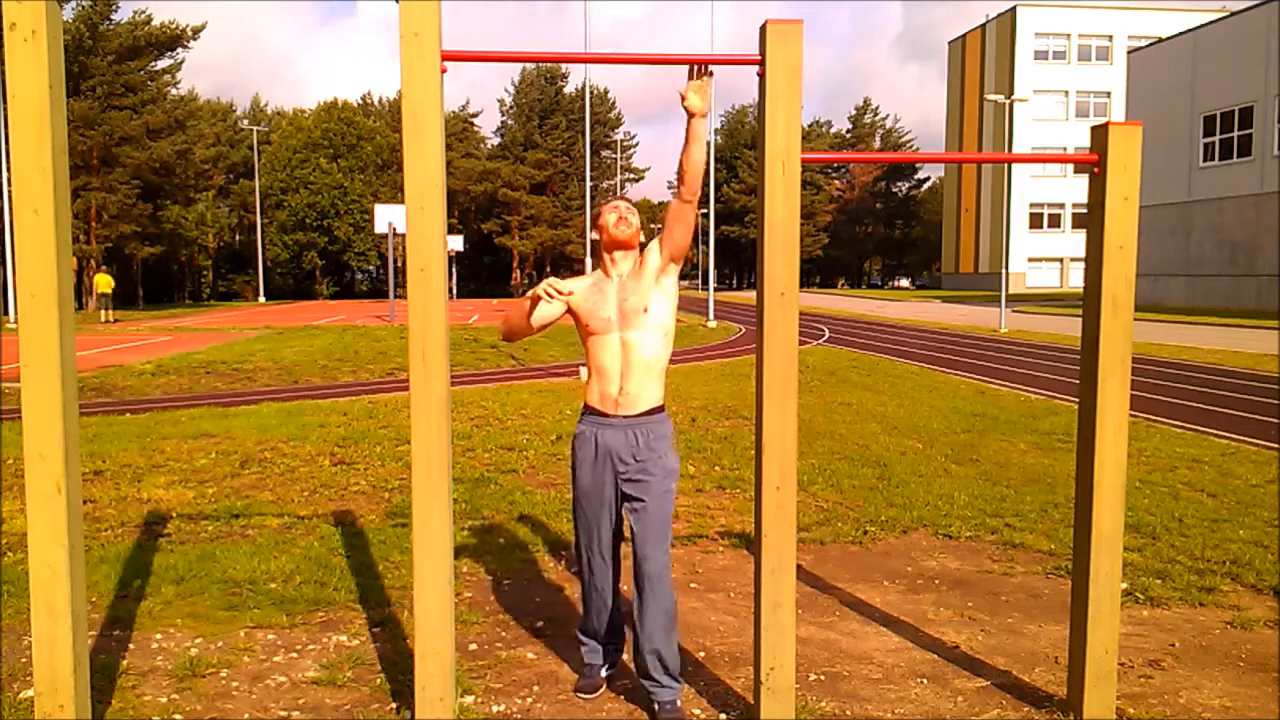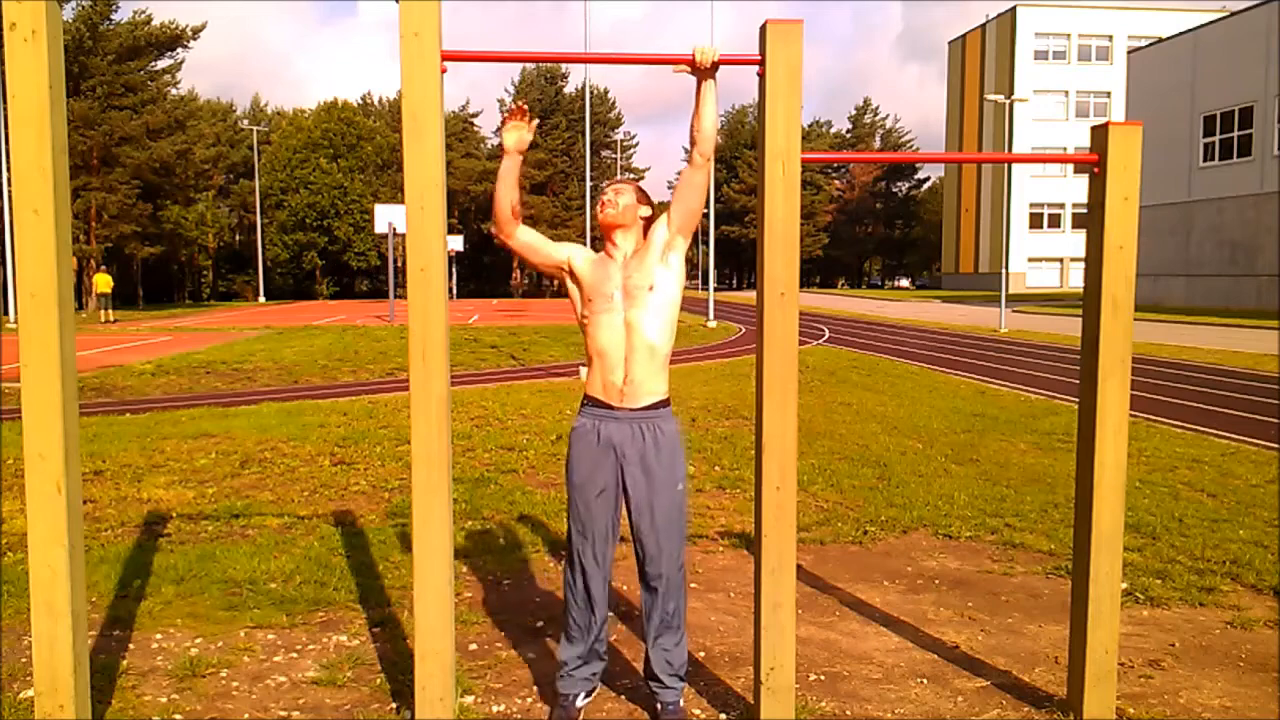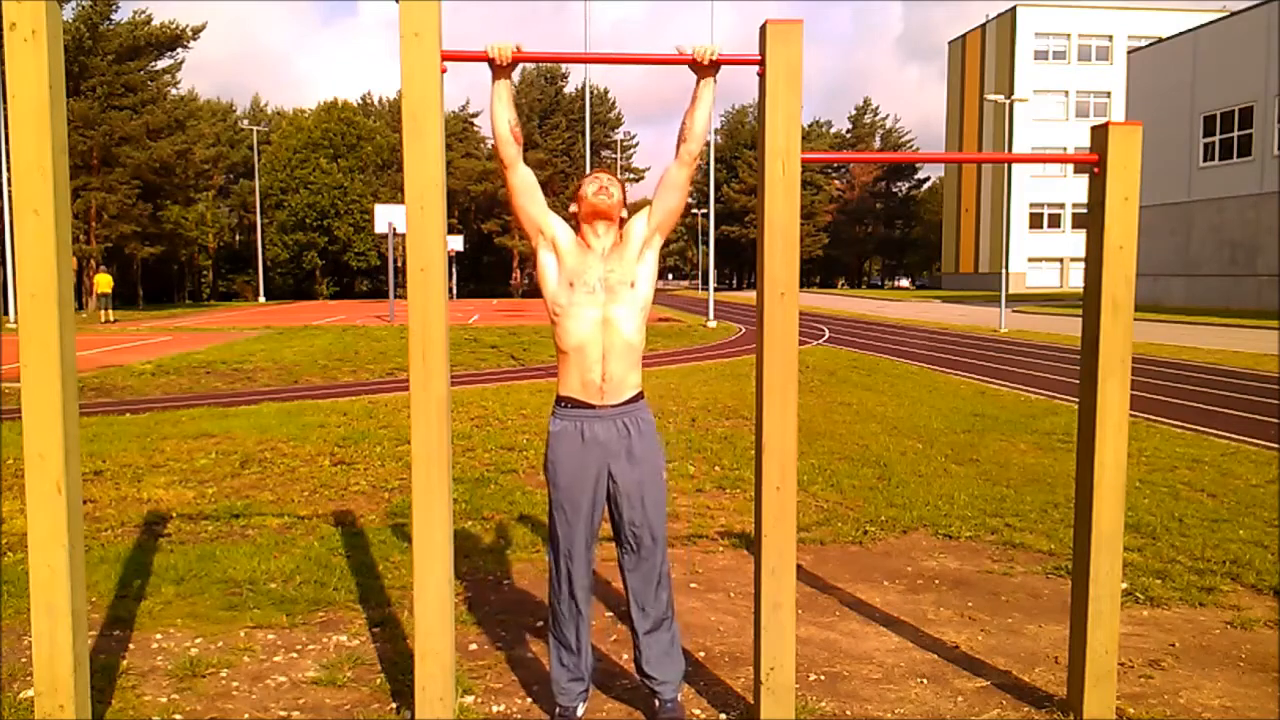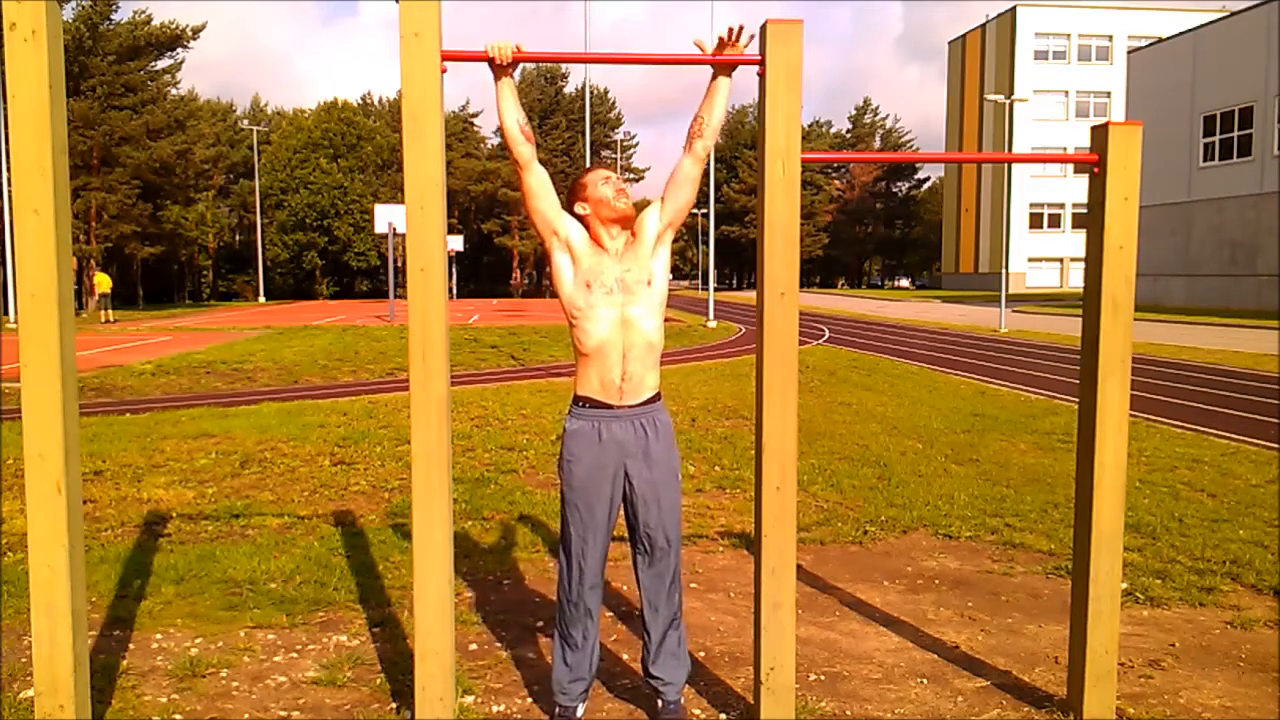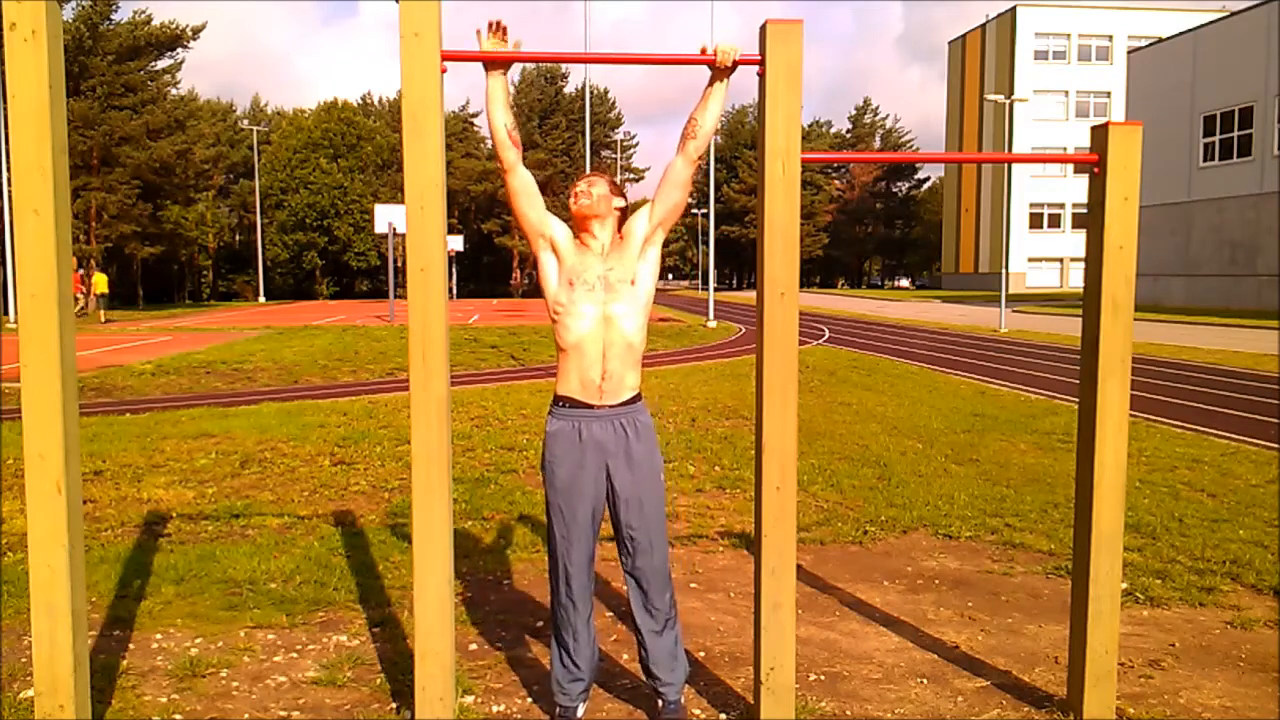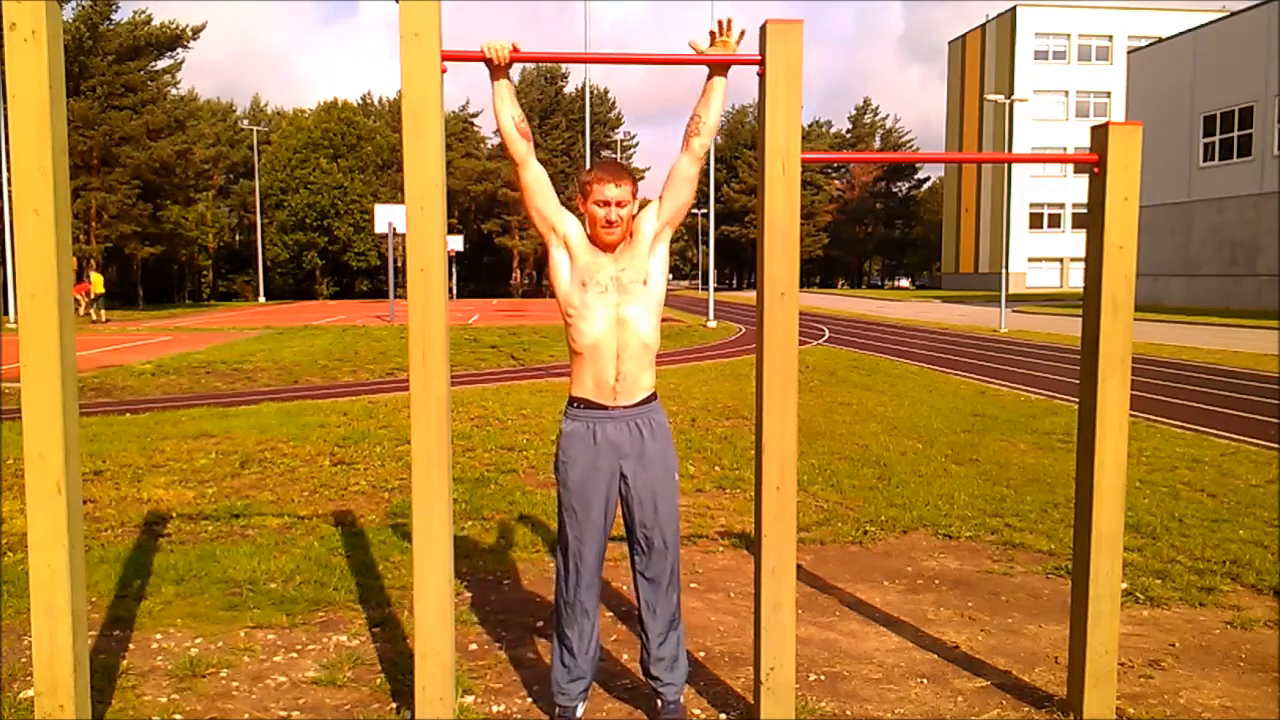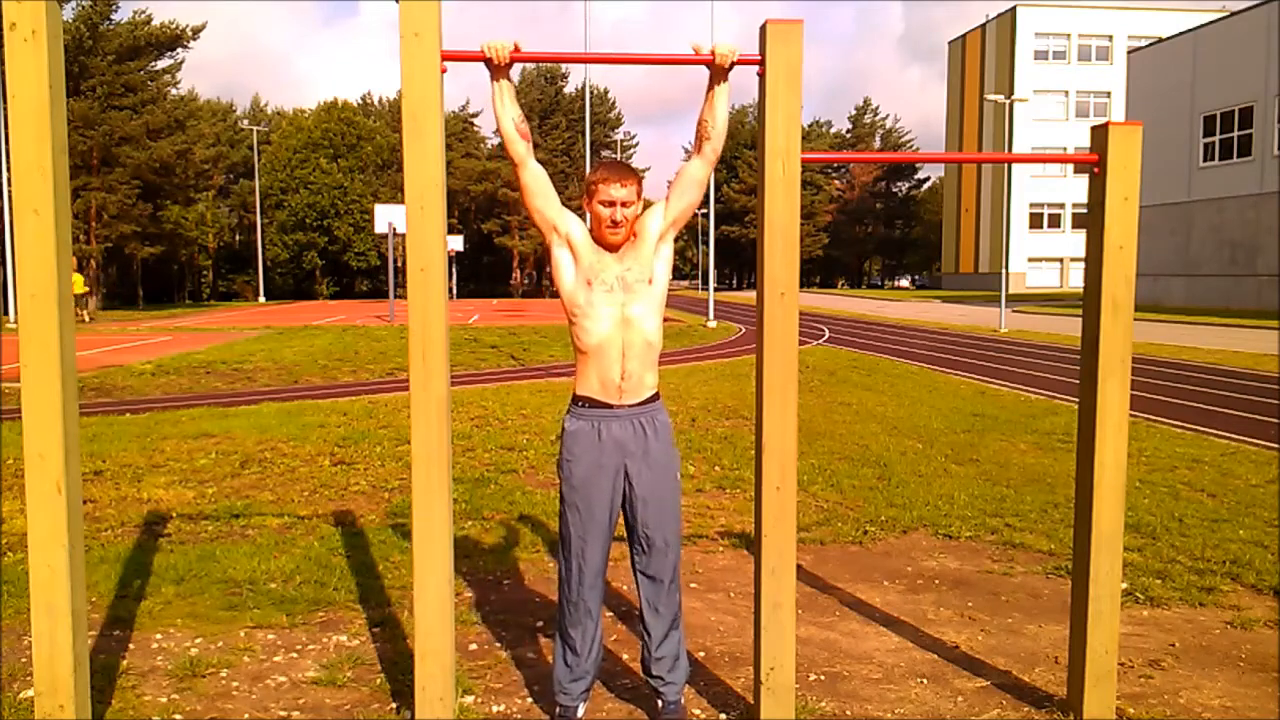
dt=0.7s
person 1, frame 1
left shoulder: (663, 267)
right shoulder: (576, 289)
left elbow: (688, 195)
right elbow: (509, 331)
left wrist: (697, 118)
right wrist: (535, 297)
left hip: (650, 436)
right hip: (594, 434)
left knee: (652, 561)
right knee: (596, 557)
right ankle: (599, 656)
person 1, frame 2
left shoulder: (667, 245)
right shoulder: (578, 263)
left elbow: (701, 159)
right elbow: (506, 228)
left wrist: (705, 80)
right wrist: (513, 156)
left hip: (654, 428)
right hip: (593, 426)
left knee: (662, 562)
right knee: (587, 559)
person 1, frame 3
left shoulder: (644, 239)
right shoulder: (554, 242)
left elbow: (687, 154)
right elbow: (511, 154)
left wrist: (706, 78)
right wrist: (502, 78)
left hip: (633, 423)
right hip: (572, 426)
left knee: (648, 557)
right knee: (571, 563)
person 1, frame 4
left shoulder: (655, 234)
right shoulder: (567, 243)
left elbow: (696, 150)
right elbow: (525, 156)
left wrist: (720, 74)
right wrist: (503, 79)
left hip: (651, 423)
right hip: (589, 426)
left knee: (661, 558)
right knee: (581, 563)
person 1, frame 5
left shoulder: (645, 236)
right shoulder: (551, 243)
left elbow: (690, 150)
right elbow: (511, 159)
left wrist: (718, 80)
right wrist: (496, 74)
left hip: (631, 423)
right hip: (569, 426)
left knee: (649, 559)
right knee: (571, 564)
person 1, frame 6
left shoulder: (655, 234)
right shoulder: (565, 240)
left elbow: (695, 148)
right elbow: (523, 154)
left wrist: (718, 72)
right wrist: (500, 77)
left hip: (647, 424)
right hip: (585, 427)
left knee: (659, 560)
right knee: (579, 564)
person 1, frame 7
left shoulder: (658, 234)
right shoulder: (567, 240)
left elbow: (704, 154)
right elbow: (522, 156)
left wrist: (719, 79)
right wrist: (501, 78)
left hip: (649, 423)
right hip: (587, 426)
left knee: (659, 559)
right knee: (582, 563)
